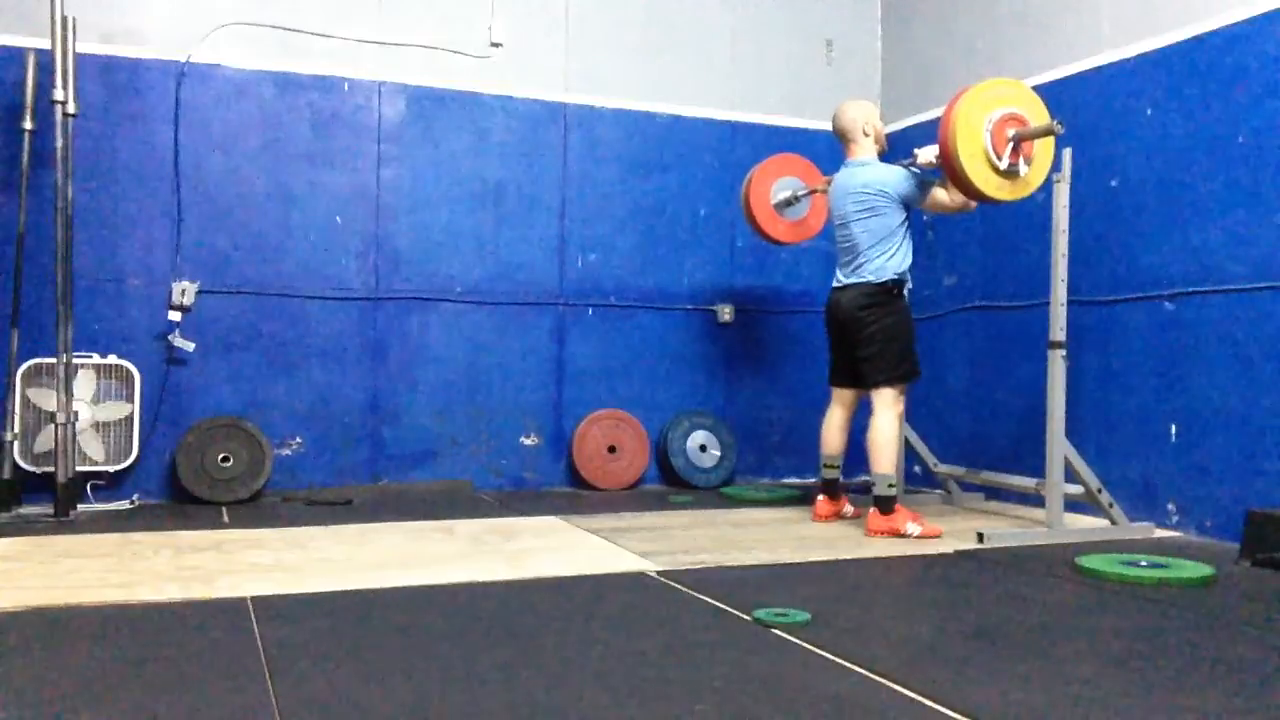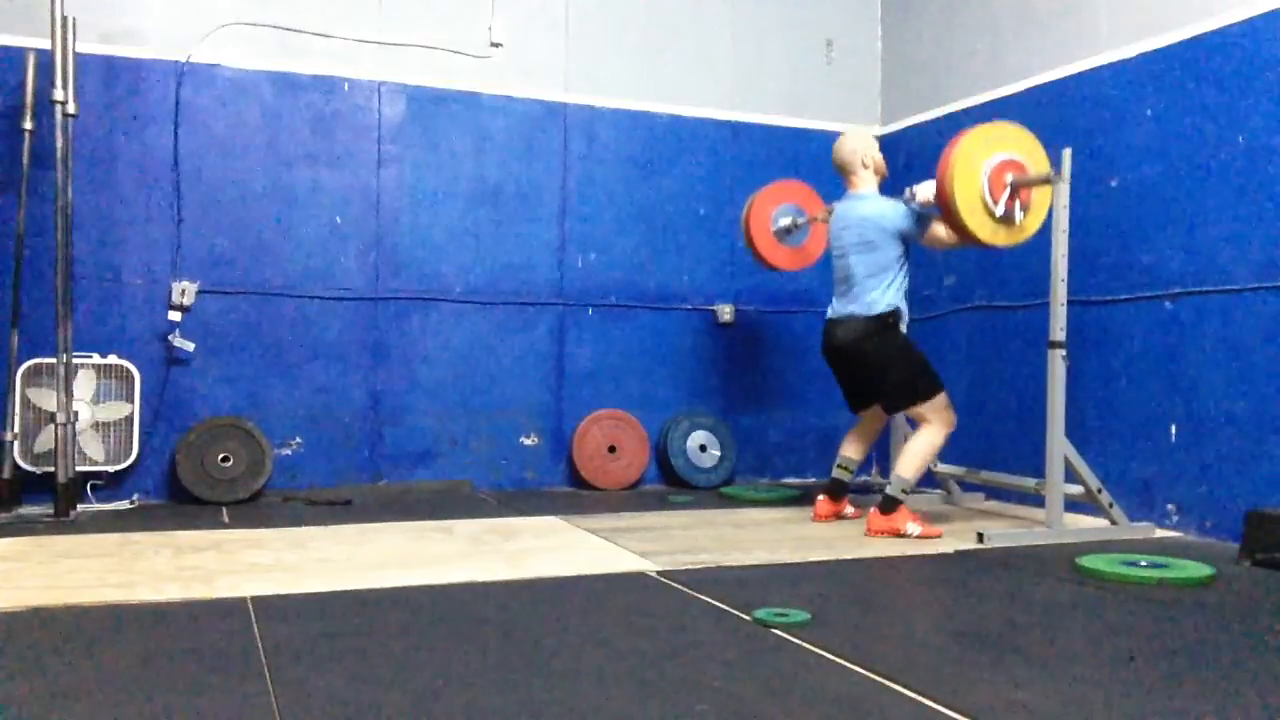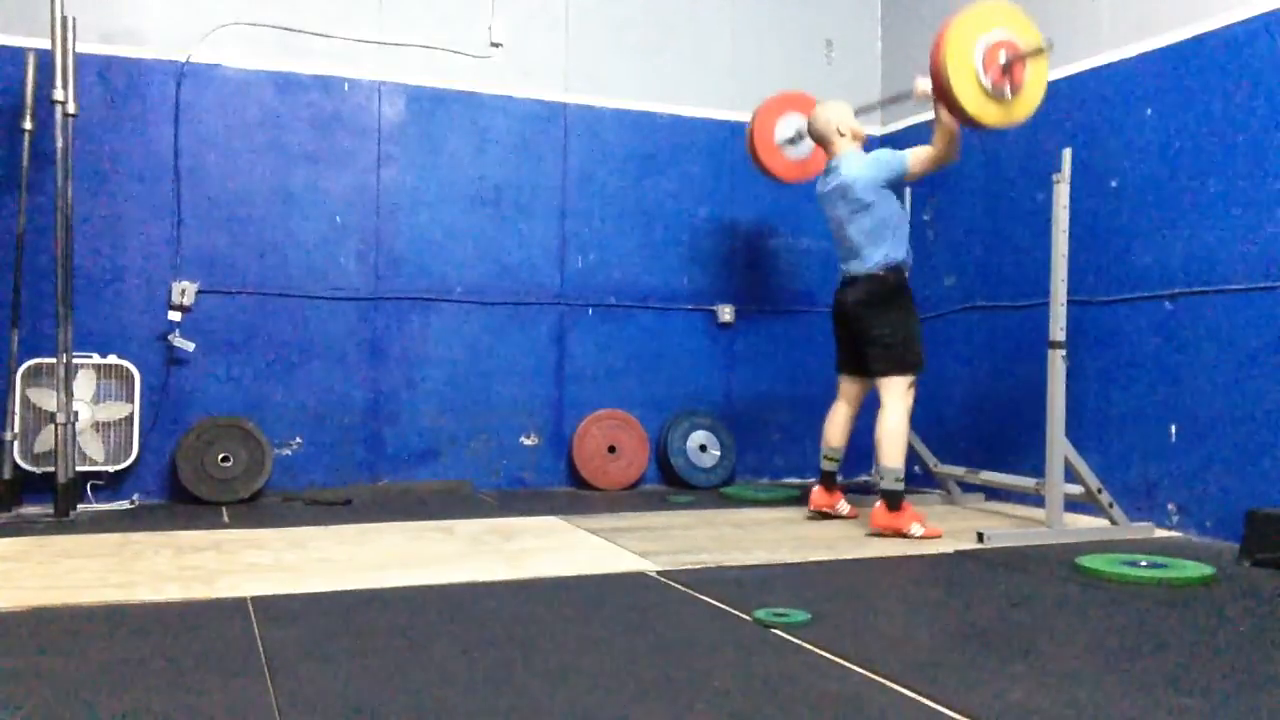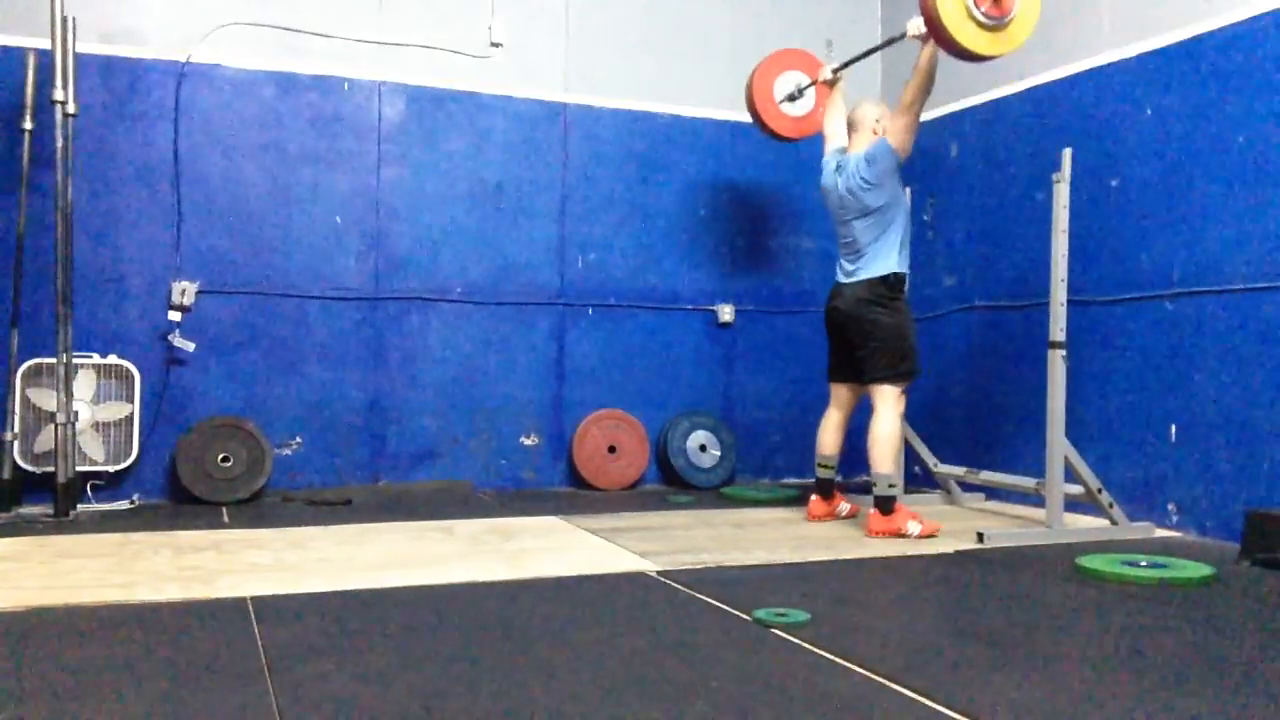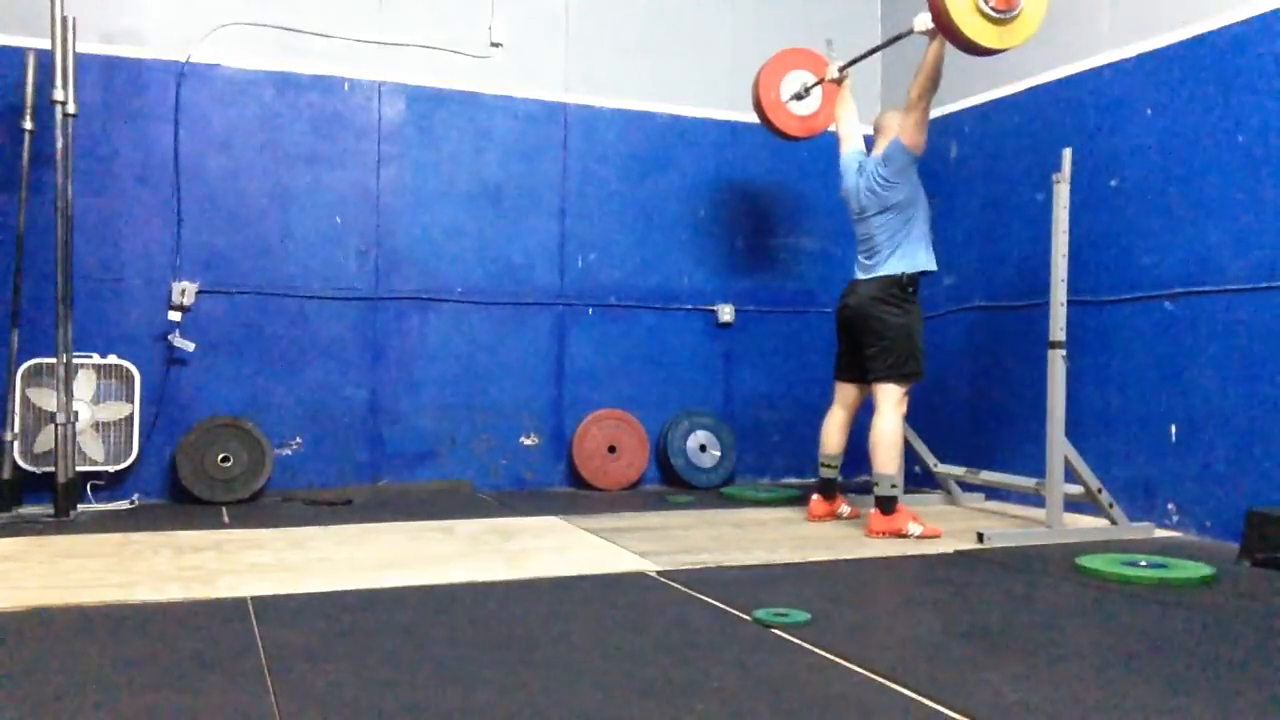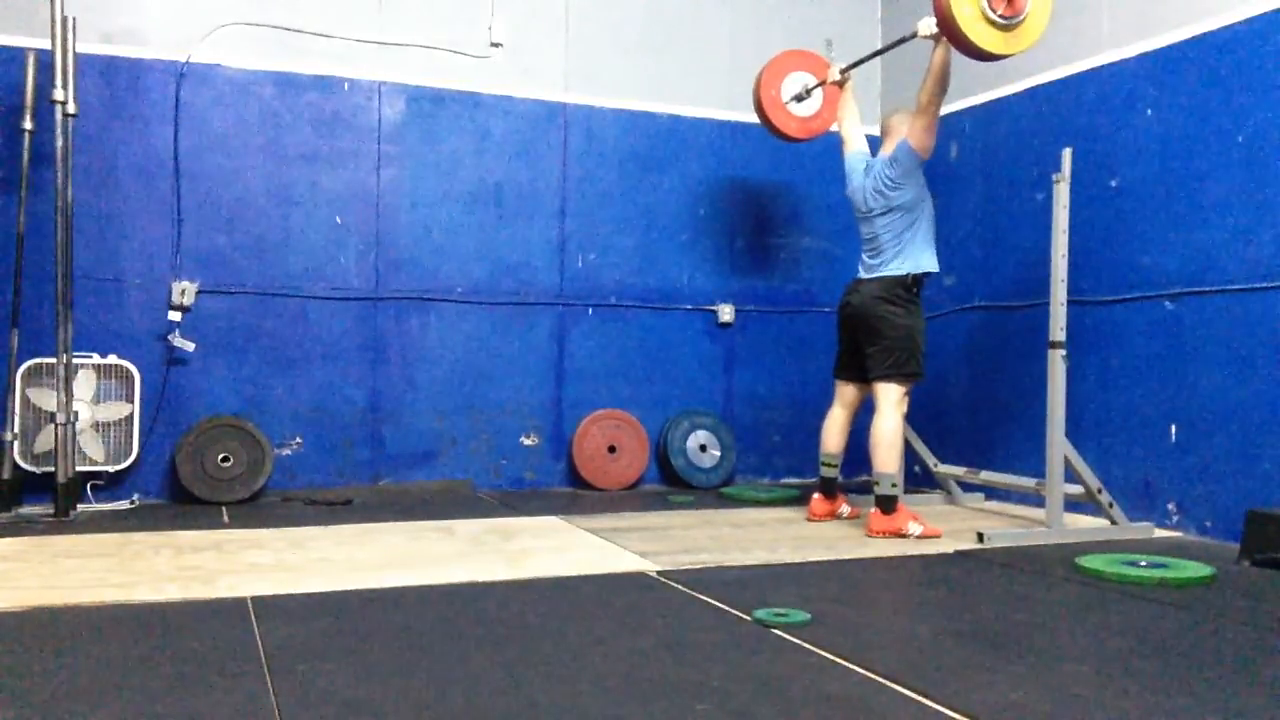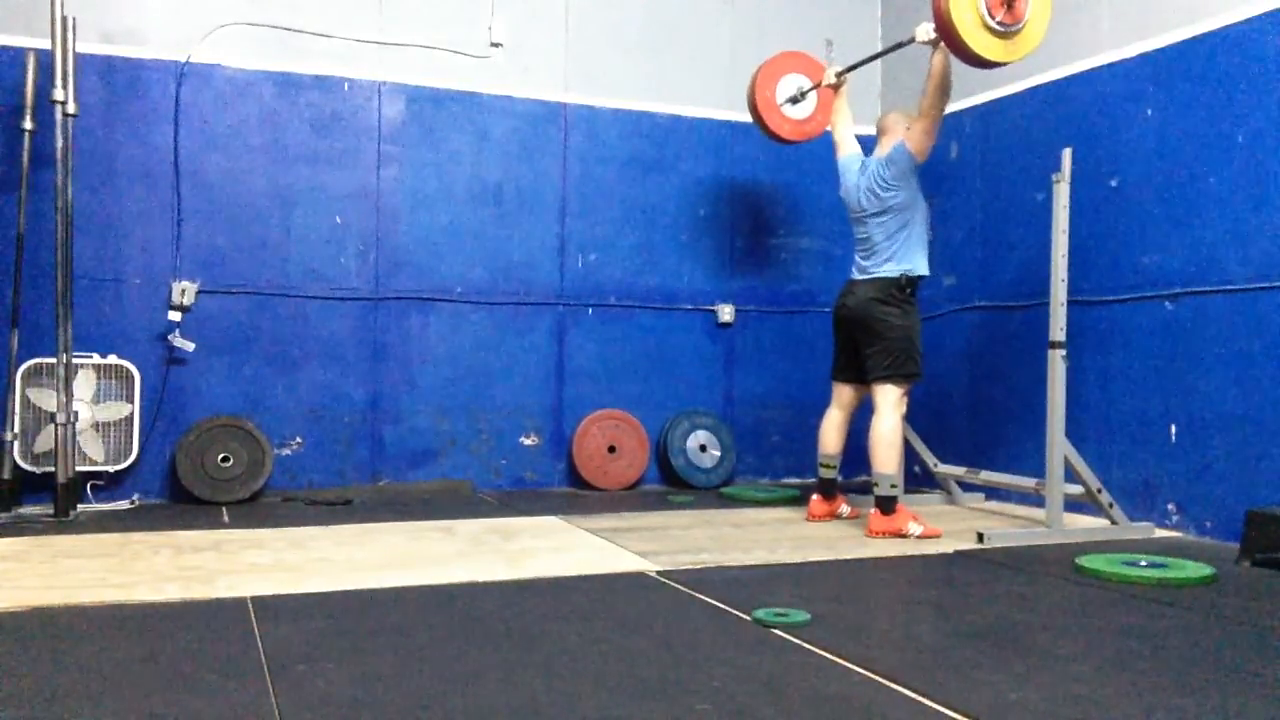
dt=0.5s
person 1, frame 1
left shoulder: (838, 183)
right shoulder: (891, 176)
right elbow: (960, 201)
right wrist: (942, 162)
left hip: (842, 300)
right hip: (877, 299)
left knee: (842, 402)
right knee: (888, 403)
left ankle: (829, 496)
right ankle: (885, 511)
person 1, frame 2
left shoulder: (840, 214)
right shoulder: (891, 211)
right elbow: (953, 238)
left hip: (838, 332)
right hip: (873, 331)
left knee: (873, 417)
right knee: (939, 418)
left ankle: (831, 498)
right ankle: (889, 511)
person 1, frame 3
left shoulder: (827, 180)
right shoulder: (868, 167)
right elbow: (943, 152)
left wrist: (825, 130)
right wrist: (943, 101)
left hip: (851, 294)
right hip: (884, 293)
left knee: (847, 396)
right knee: (897, 397)
left ankle: (825, 492)
right ankle: (891, 510)
person 1, frame 4
left shoulder: (832, 167)
right shoulder: (875, 163)
left elbow: (834, 124)
right elbow: (912, 103)
left wrist: (833, 86)
right wrist: (930, 42)
left hip: (843, 298)
right hip: (877, 298)
left knee: (840, 403)
right knee: (889, 402)
left ankle: (824, 498)
right ankle: (886, 513)
person 1, frame 5
left shoulder: (854, 169)
right shoulder: (895, 164)
left elbow: (847, 125)
right elbow: (919, 100)
left wrist: (840, 85)
right wrist: (937, 38)
left hip: (858, 296)
right hip: (889, 297)
left knee: (845, 401)
right knee: (892, 401)
left ankle: (825, 497)
right ankle: (887, 513)
person 1, frame 6
left shoulder: (859, 170)
right shoulder: (902, 166)
left elbow: (849, 127)
right elbow: (929, 104)
left wrist: (841, 86)
right wrist: (943, 42)
left hip: (860, 295)
right hip: (892, 297)
left knee: (846, 399)
right knee: (891, 401)
left ankle: (826, 496)
right ankle: (887, 512)
person 1, frame 7
left shoulder: (853, 170)
right shoulder: (896, 167)
left elbow: (842, 130)
right elbow: (933, 110)
left wrist: (837, 90)
right wrist: (941, 48)
left hip: (853, 296)
right hip: (887, 298)
left knee: (843, 401)
right knee: (890, 403)
left ankle: (825, 497)
right ankle: (887, 514)
